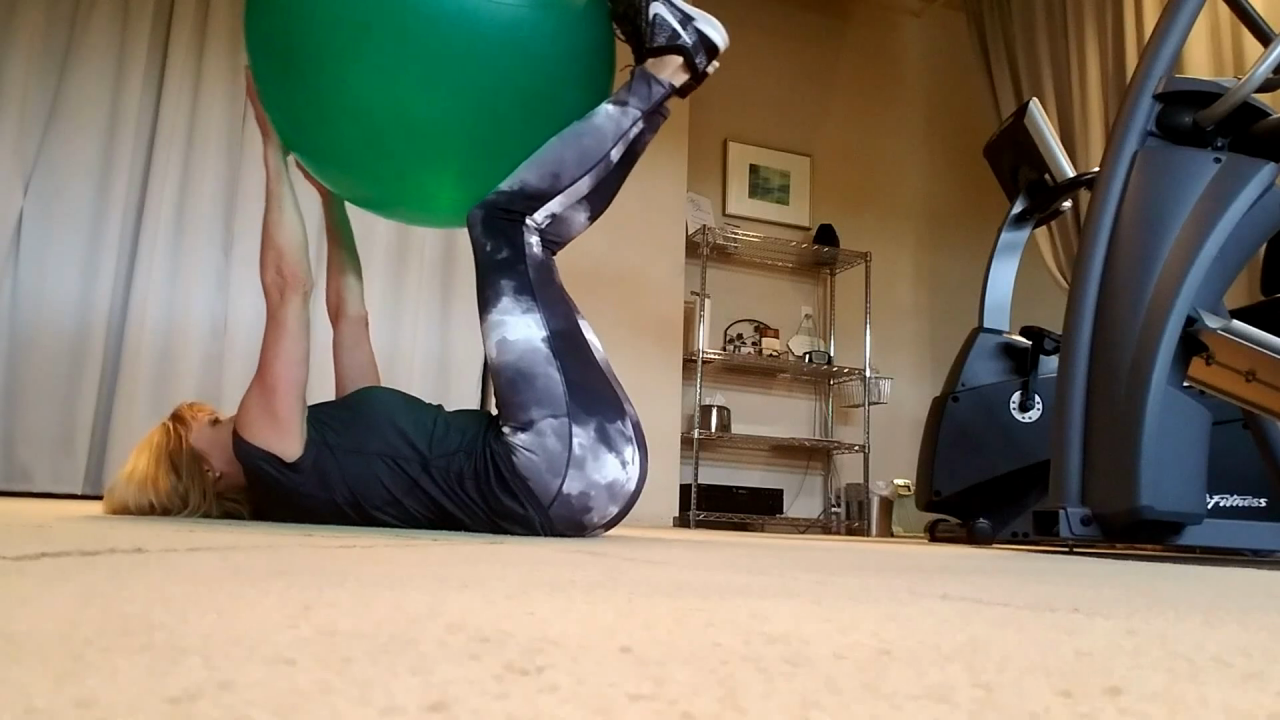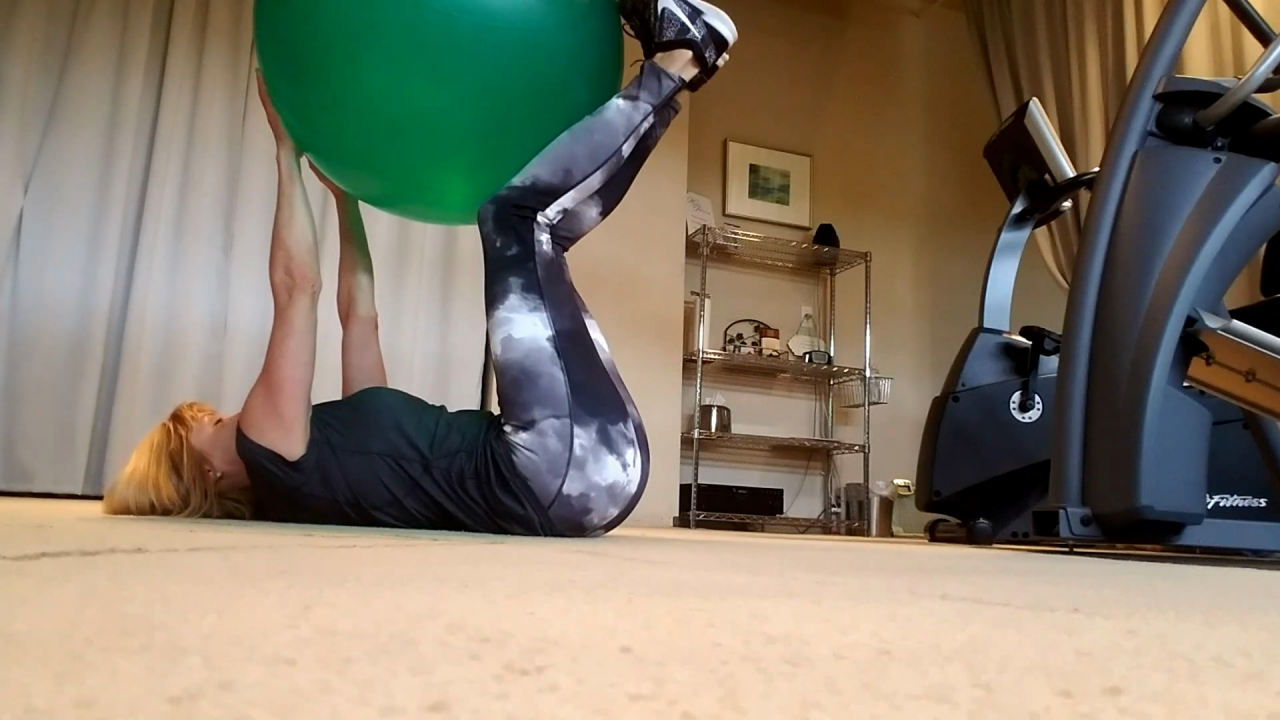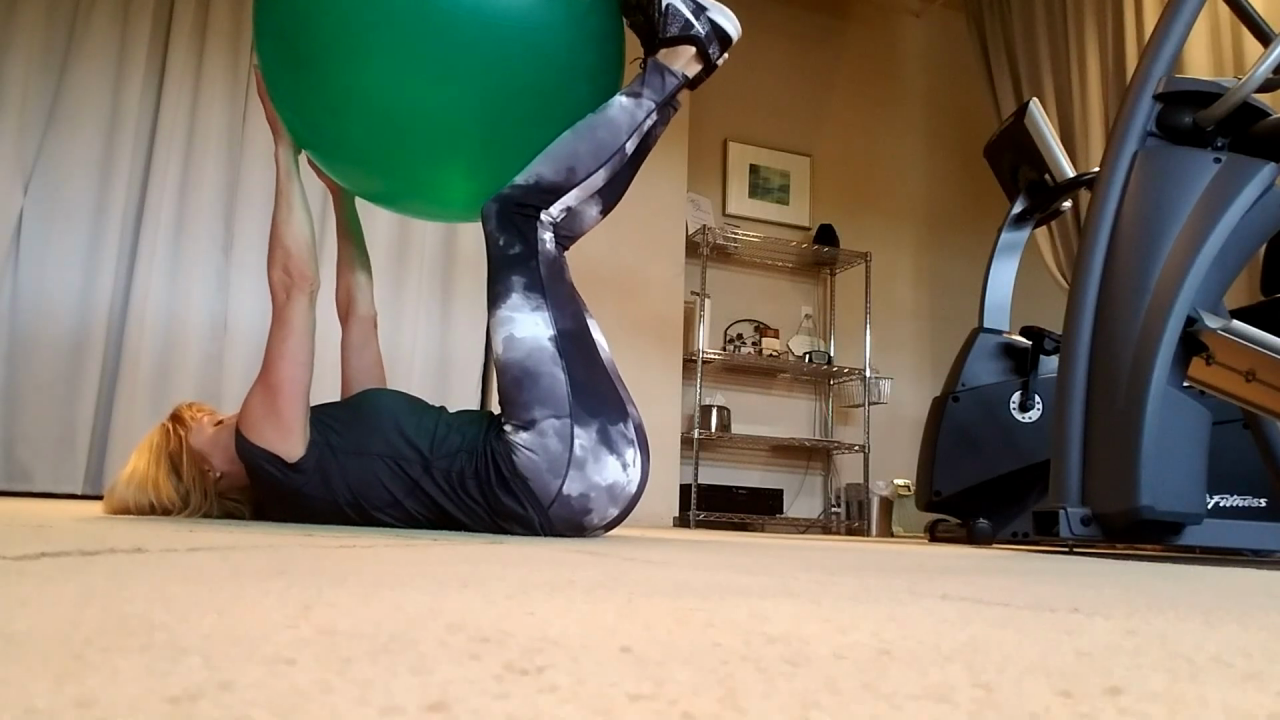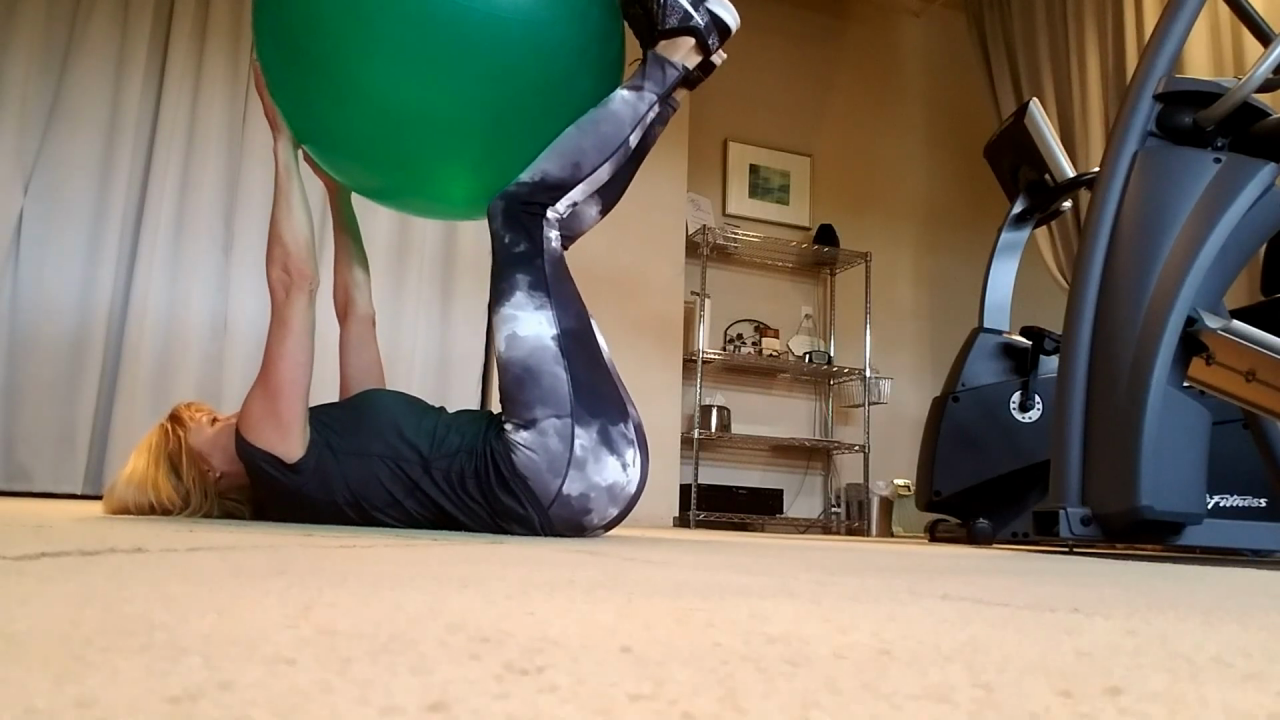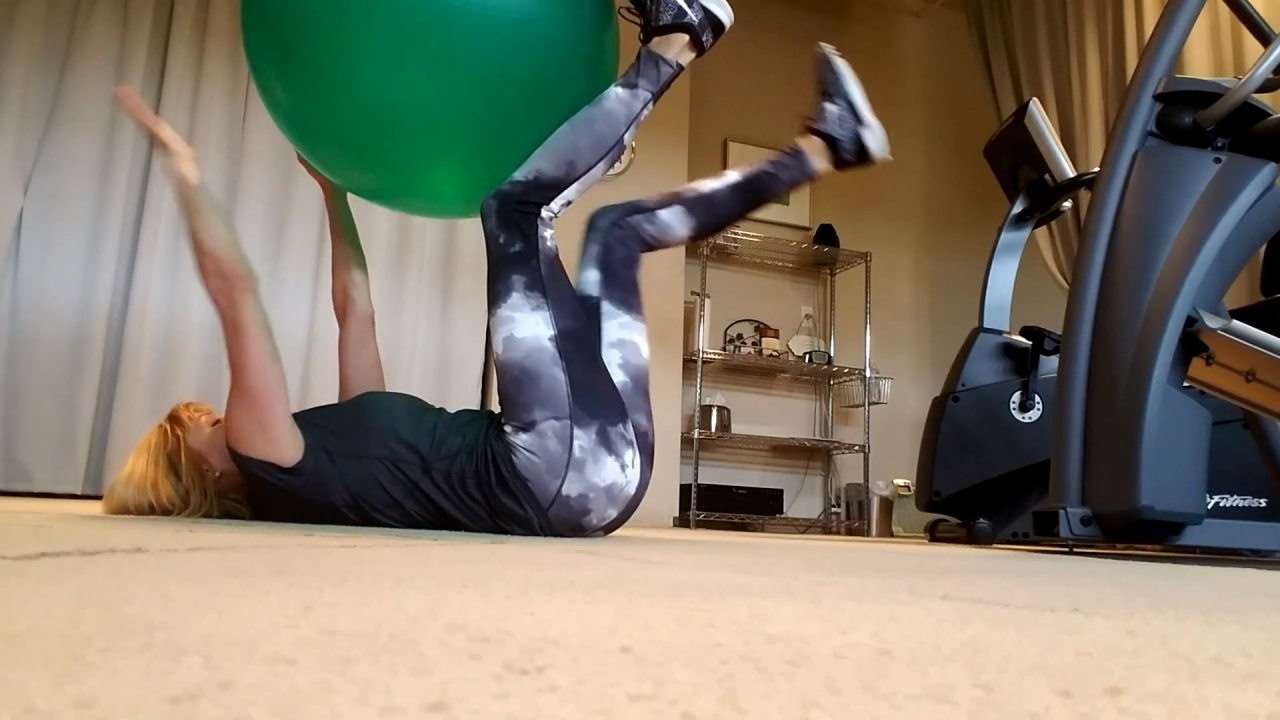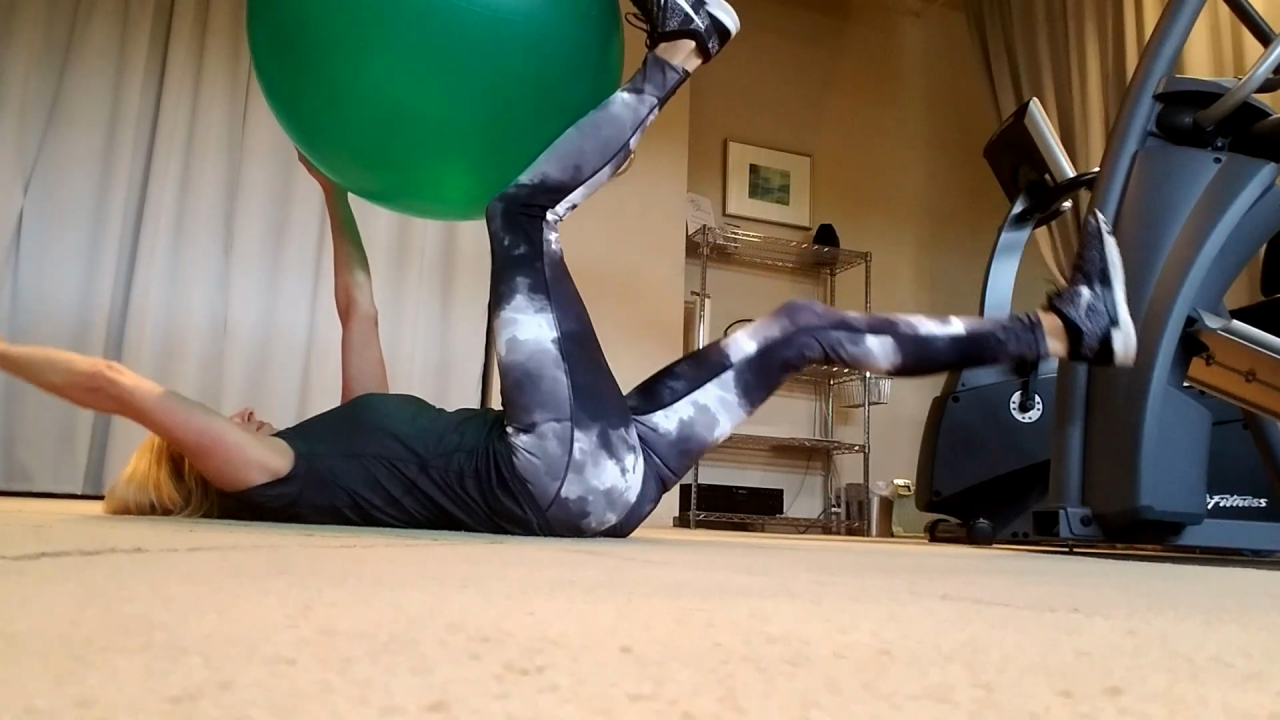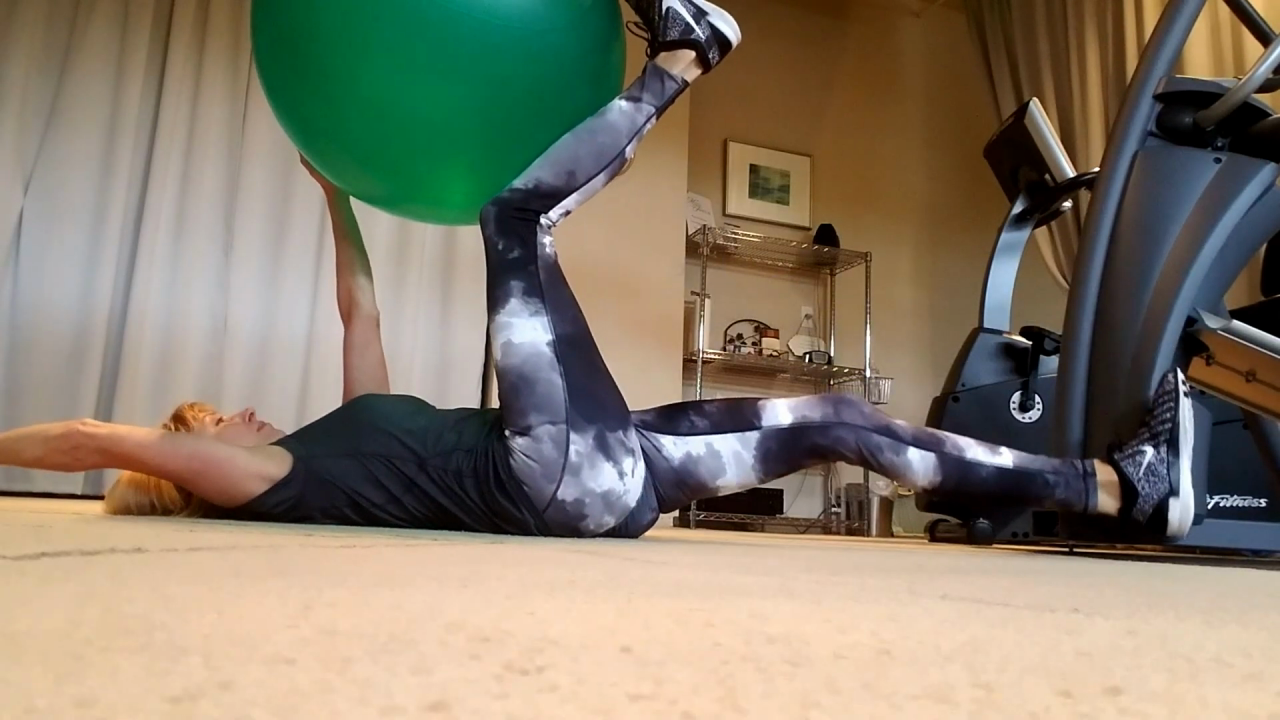
dt=0.7s
person 1, frame 1
left shoulder: (318, 442)
right shoulder: (268, 458)
left elbow: (346, 310)
right elbow: (288, 286)
left wrist: (331, 191)
right wrist: (274, 149)
left hip: (580, 468)
right hip: (564, 474)
left knee: (514, 233)
right knee: (502, 218)
left ankle: (662, 75)
right ankle: (664, 73)
person 1, frame 2
left shoulder: (324, 440)
right shoulder: (270, 455)
left elbow: (359, 310)
right elbow: (296, 287)
left wrist: (345, 191)
right wrist: (287, 149)
left hip: (589, 463)
right hip: (565, 476)
left knee: (530, 229)
right knee: (514, 212)
left ankle: (669, 78)
right ankle: (672, 64)
person 1, frame 3
left shoulder: (323, 443)
right shoulder: (267, 453)
left elbow: (357, 310)
right elbow: (294, 285)
left wrist: (341, 190)
right wrist: (285, 146)
left hip: (589, 465)
right hip: (564, 475)
left knee: (535, 229)
right knee: (518, 209)
left ankle: (666, 78)
right ankle: (678, 60)
person 1, frame 4
left shoulder: (324, 442)
right shoulder: (269, 451)
left elbow: (356, 309)
right elbow: (293, 283)
left wrist: (338, 188)
right wrist: (283, 142)
left hip: (590, 459)
right hip: (565, 474)
left knee: (537, 228)
right knee: (522, 208)
left ankle: (671, 79)
person 1, frame 5
left shoulder: (334, 431)
right shoulder: (271, 465)
left elbow: (356, 306)
right elbow: (235, 288)
left wrist: (334, 191)
right wrist: (183, 170)
left hip: (594, 462)
right hip: (567, 474)
left knee: (618, 229)
right knee: (515, 209)
left ankle: (825, 148)
person 1, frame 6
left shoulder: (333, 437)
right shoulder: (269, 474)
left elbow: (359, 310)
right elbow: (131, 388)
left wrist: (335, 194)
left hip: (596, 471)
right hip: (562, 475)
left knee: (797, 327)
right knee: (519, 211)
left ankle: (1059, 326)
person 1, frame 7
left shoulder: (334, 436)
right shoulder: (269, 483)
left elbow: (360, 308)
right elbow: (108, 439)
left wrist: (337, 193)
left hip: (602, 477)
right hip: (564, 476)
left knee: (832, 416)
right knee: (514, 214)
left ankle: (1117, 487)
